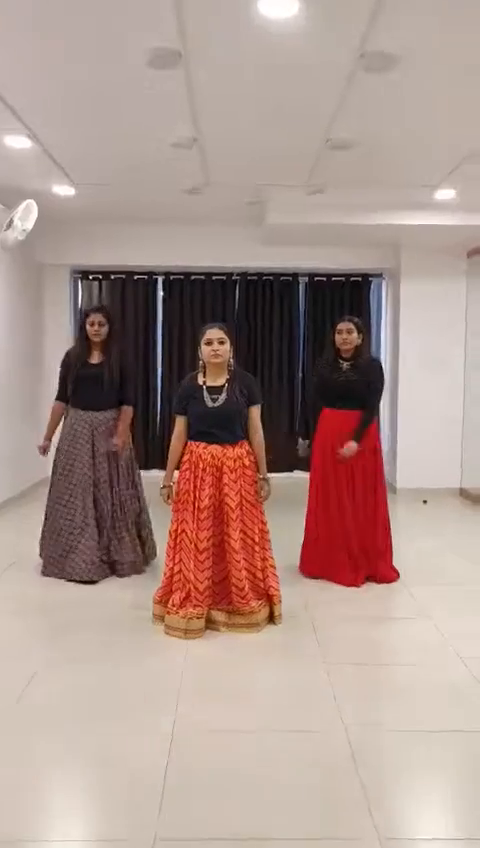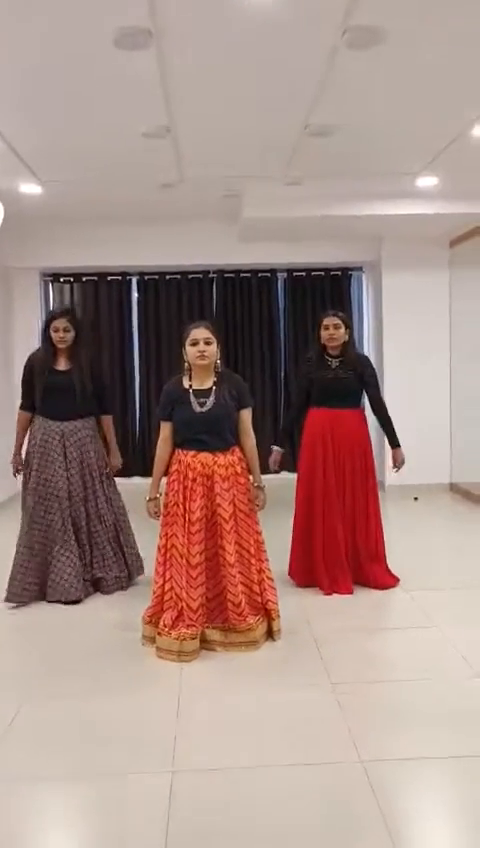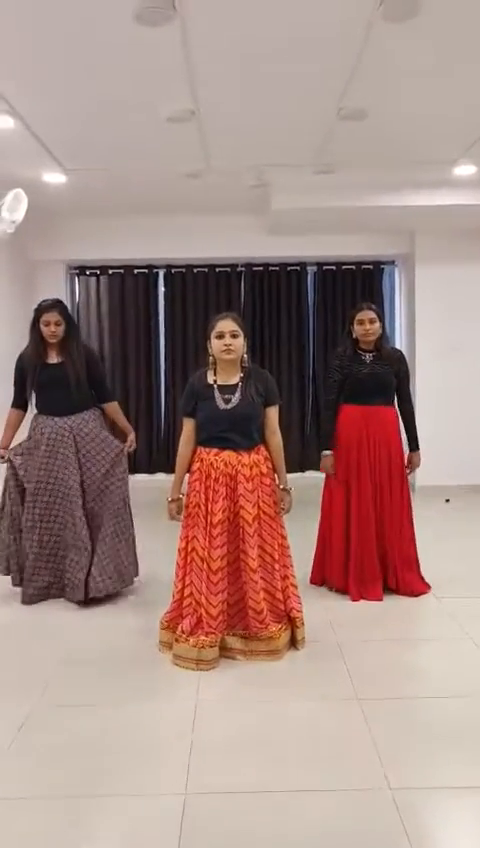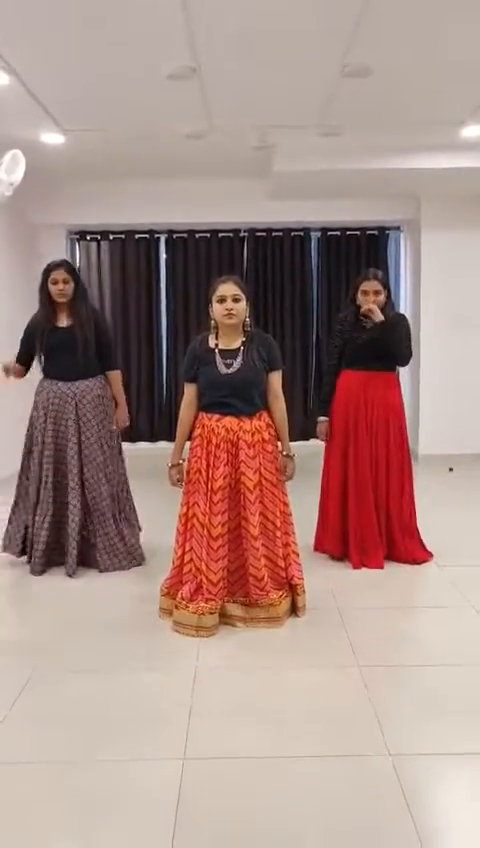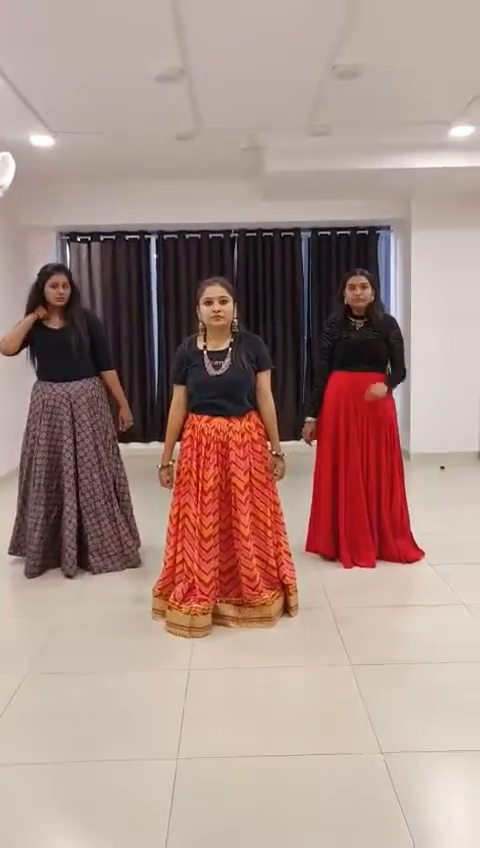
dt=0.7s
person 1, frame 1
left shoulder: (245, 383)
right shoulder: (188, 386)
left elbow: (255, 430)
right elbow: (179, 434)
left wrist: (263, 474)
right wrist: (167, 478)
left hip: (237, 468)
right hip: (198, 468)
left knee: (239, 536)
right knee: (197, 538)
left ankle: (240, 602)
right ankle: (193, 603)
person 1, frame 2
left shoulder: (234, 385)
right shoulder: (173, 390)
left elbow: (247, 435)
right elbow: (165, 442)
left wrist: (257, 481)
right wrist: (153, 490)
left hip: (229, 476)
right hip: (186, 478)
left knee: (232, 549)
right knee: (187, 551)
left ankle: (235, 618)
right ankle: (186, 622)
person 1, frame 3
left shoulder: (261, 380)
right shoulder: (197, 384)
left elbow: (273, 434)
right elbow: (187, 439)
left wrist: (283, 483)
right wrist: (175, 490)
left hip: (253, 477)
right hip: (209, 478)
left knee: (255, 554)
right knee: (209, 556)
left ankle: (258, 626)
right ankle: (205, 629)
person 1, frame 4
left shoulder: (264, 345)
right shoulder: (199, 349)
left elbow: (276, 399)
right elbow: (189, 404)
left wrist: (286, 448)
right wrist: (176, 456)
left hip: (256, 442)
right hip: (211, 444)
left knee: (257, 520)
right knee: (210, 522)
left ankle: (259, 592)
right ankle: (206, 596)
person 1, frame 5
left shoulder: (252, 345)
right shoulder: (187, 351)
left elbow: (265, 399)
right elbow: (178, 406)
left wrist: (276, 449)
right wrist: (165, 458)
left hip: (246, 443)
right hip: (201, 445)
left knee: (247, 521)
right knee: (201, 523)
left ankle: (252, 593)
right ankle: (198, 596)
person 2, frame 1
left shoulder: (119, 359)
right shoulder: (73, 357)
left elbow: (128, 401)
right elbow: (62, 398)
left wrist: (121, 433)
right wrist: (48, 435)
left hip: (109, 428)
right hip: (77, 429)
left knee: (112, 494)
right knee: (73, 494)
left ankle: (116, 554)
right ankle: (71, 557)
person 2, frame 2
left shoulder: (88, 364)
right shoulder: (35, 363)
left elbow: (104, 408)
right elbow: (26, 408)
left wrist: (113, 449)
right wrist: (18, 450)
left hip: (83, 440)
right hip: (45, 441)
left knee: (88, 507)
right knee: (45, 511)
left ankle: (96, 572)
right ankle: (41, 579)
person 2, frame 3
left shoulder: (83, 354)
right shoulder: (28, 359)
left elbow: (104, 396)
left wrist: (128, 430)
left hip: (87, 434)
right hip: (47, 438)
left knee: (94, 506)
right knee: (48, 511)
left ankle: (95, 577)
right ankle: (47, 579)
person 2, frame 4
left shoulder: (92, 319)
right shoulder: (39, 322)
left elbow: (110, 365)
left wrist: (121, 405)
left hip: (92, 401)
right hip: (53, 402)
left knee: (96, 474)
right knee: (52, 475)
left ankle: (102, 545)
right ankle: (50, 546)
person 2, frame 5
left shoulder: (86, 320)
right shoulder: (33, 326)
left elbow: (105, 364)
left wrist: (123, 404)
right wrist: (32, 317)
left hip: (87, 401)
right hip: (49, 404)
left knee: (92, 474)
right knee: (49, 476)
left ankle: (99, 546)
right ankle: (47, 547)
person 3, frame 1
left shoulder: (372, 365)
right shoulder: (325, 365)
left elbow: (372, 407)
right elbow: (316, 404)
left wrist: (355, 440)
left hip: (363, 435)
right hip: (329, 434)
left knee: (365, 500)
right knee: (330, 499)
left ankle: (370, 562)
right ankle: (332, 561)
person 3, frame 2
left shoulder: (360, 363)
right shoulder: (312, 364)
left elbow: (377, 403)
right elbow: (298, 406)
left wrist: (395, 444)
right wrist: (279, 445)
left hip: (353, 436)
right hip: (318, 437)
left knee: (356, 503)
right knee: (320, 503)
left ankle: (365, 568)
right ankle: (323, 569)
person 3, frame 3
left shoulder: (395, 358)
right shoulder: (342, 358)
left elbow: (406, 403)
right elbow: (330, 405)
left wrist: (414, 447)
right wrist: (327, 449)
left hip: (386, 435)
right hip: (350, 435)
left knee: (389, 507)
right knee: (350, 507)
left ankle: (395, 574)
right ankle: (350, 574)
person 3, frame 4
left shoulder: (397, 321)
right shoulder: (345, 323)
left elbow: (403, 359)
right elbow: (332, 368)
left wrist: (381, 322)
right wrist: (324, 413)
left hip: (385, 402)
right hip: (349, 401)
left knee: (388, 472)
right knee: (349, 473)
left ankle: (394, 541)
right ankle: (350, 541)
person 3, frame 5
left shoulder: (387, 324)
right shoulder: (334, 325)
left elbow: (400, 370)
right elbow: (323, 371)
left wrist: (385, 386)
right wrist: (311, 415)
left hip: (377, 404)
right hip: (339, 402)
left knee: (380, 473)
right knee: (340, 473)
left ankle: (387, 540)
right ankle: (343, 540)
